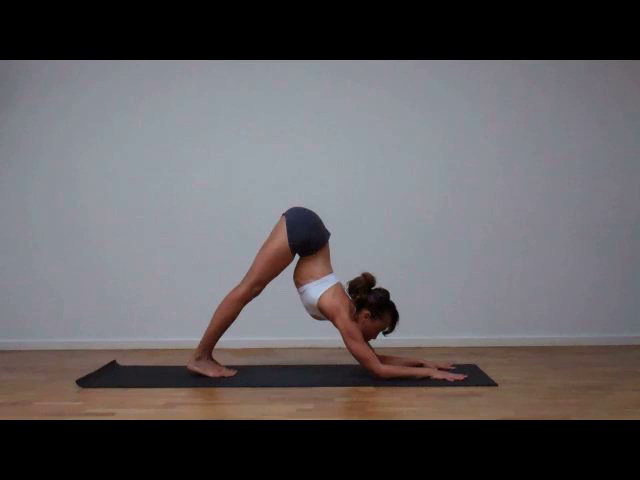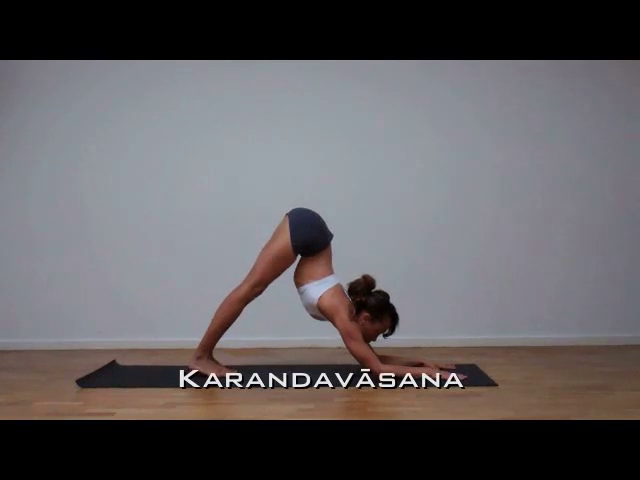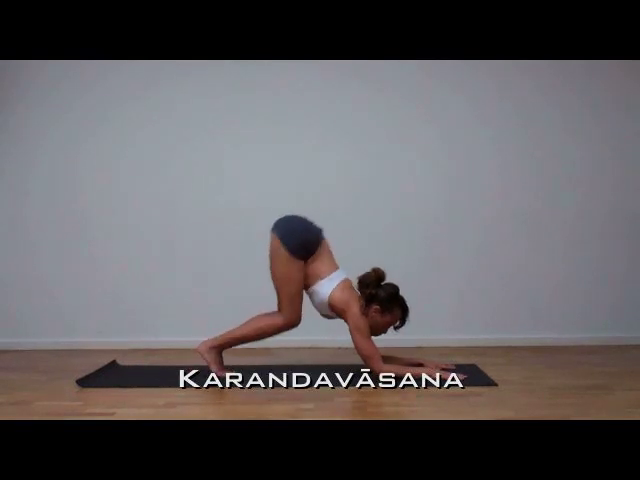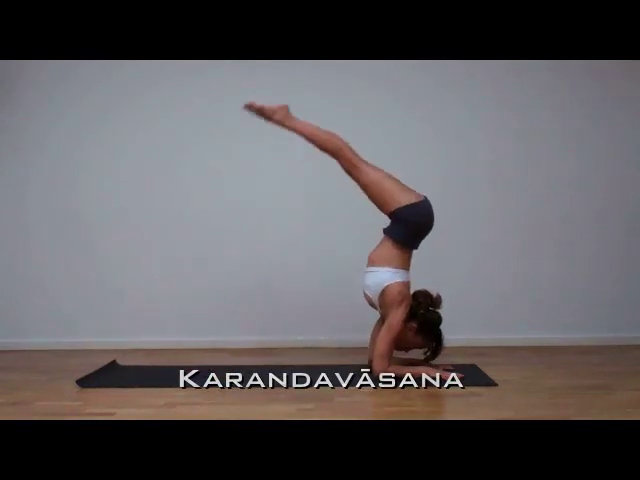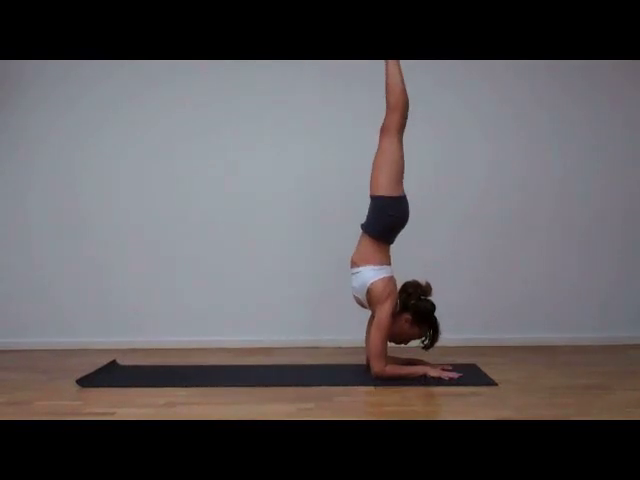
dt=1s
person 1, frame 1
left shoulder: (351, 311)
right shoulder: (345, 316)
left elbow: (372, 357)
right elbow: (378, 369)
left wrist: (421, 362)
right wrist: (429, 372)
left hip: (304, 226)
right hip: (299, 227)
left knee: (251, 290)
right knee: (246, 289)
right ankle: (200, 356)
person 1, frame 2
left shoulder: (350, 312)
right shoulder: (345, 317)
left elbow: (373, 358)
right elbow: (377, 369)
left wrist: (420, 362)
right wrist: (425, 372)
left hip: (307, 228)
right hip: (302, 227)
left knee: (252, 290)
right knee: (249, 289)
right ankle: (201, 356)
person 1, frame 3
left shoulder: (358, 303)
right shoulder: (355, 309)
left elbow: (374, 358)
right elbow: (378, 367)
left wrist: (419, 362)
right wrist: (424, 371)
left hip: (296, 234)
right hip: (293, 235)
left knee: (287, 317)
right knee: (289, 317)
right ankle: (214, 345)
person 1, frame 4
right shoulder: (397, 311)
right elbow: (380, 366)
right wrist: (424, 368)
left hip: (412, 217)
right hip: (411, 215)
right knee: (354, 162)
person 1, frame 5
right shoulder: (385, 304)
right elbow: (378, 367)
right wrist: (423, 368)
left hip: (386, 213)
right hip: (386, 212)
left knee: (393, 130)
right knee: (392, 128)
